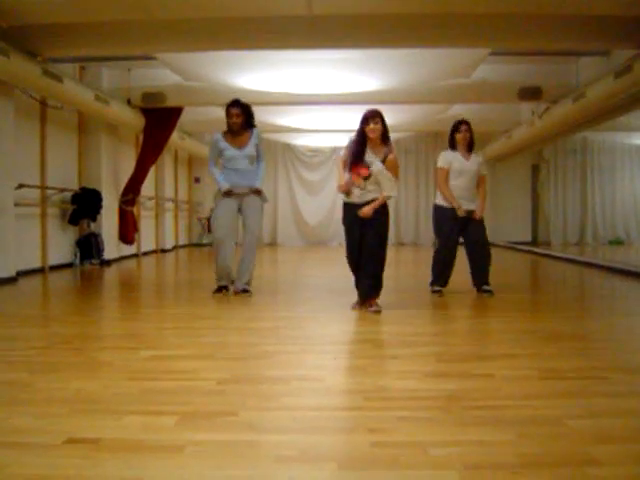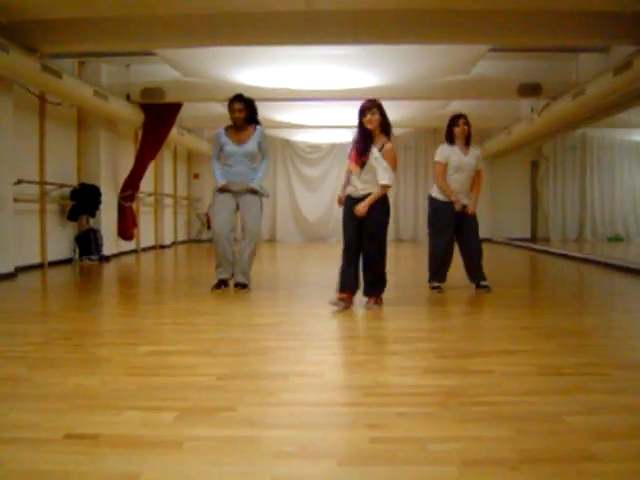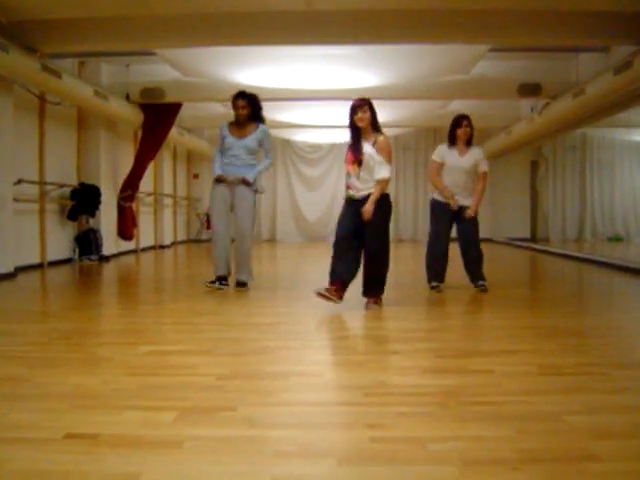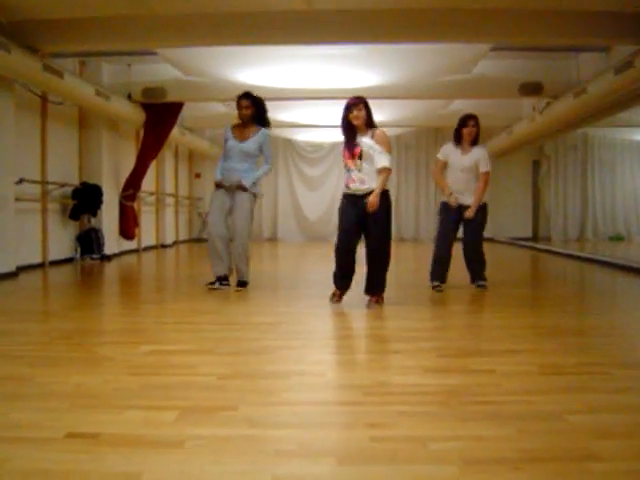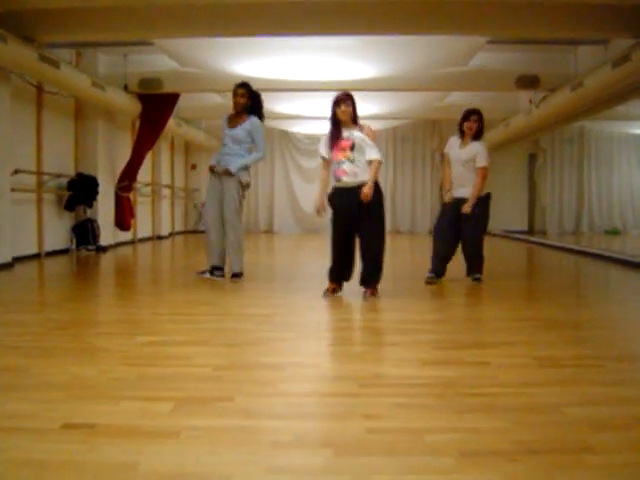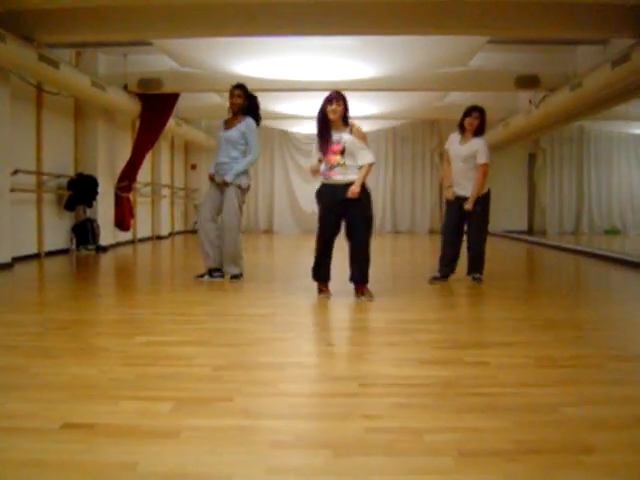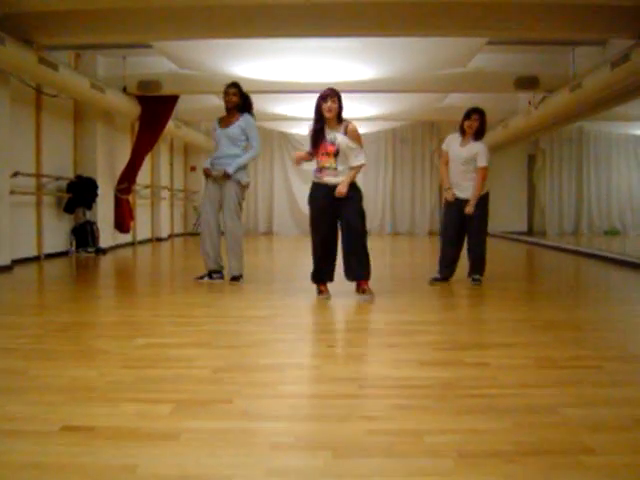
dt=0.2s
person 1, frame 1
left shoulder: (389, 157)
right shoulder: (354, 146)
left elbow: (389, 192)
right elbow: (343, 162)
left wrist: (371, 208)
right wrist: (342, 179)
left hip: (375, 209)
right hip: (351, 207)
left knee: (373, 252)
right knee: (355, 253)
left ankle: (371, 296)
right ankle: (363, 293)
person 1, frame 2
left shoulder: (387, 146)
right shoulder: (360, 139)
left elbow: (386, 182)
left wrist: (367, 203)
right wrist: (343, 188)
left hip: (374, 202)
right hip: (352, 200)
left knee: (372, 248)
right knee: (351, 246)
left ankle: (374, 294)
right ankle: (346, 291)
person 1, frame 3
left shoulder: (380, 141)
right shoulder: (355, 140)
left elbow: (384, 176)
left wrist: (372, 203)
left hip: (374, 202)
right hip: (352, 201)
left knee: (374, 249)
right knee: (343, 241)
left ankle: (374, 294)
right ankle: (336, 287)
person 1, frame 4
left shoulder: (377, 135)
right shoulder: (348, 139)
left elbow: (385, 167)
left wrist: (376, 193)
right wrist: (343, 196)
left hip: (374, 197)
right hip: (350, 199)
left knee: (377, 246)
right knee: (345, 243)
left ankle: (375, 292)
right ankle: (340, 287)
person 1, frame 5
left shoulder: (364, 131)
right shoulder: (330, 137)
left elbow: (376, 159)
right elbow: (325, 168)
left wrist: (370, 184)
right wrist: (320, 195)
left hip: (366, 190)
right hip: (342, 192)
left knee: (372, 238)
right knee: (342, 239)
left ankle: (370, 284)
right ankle: (335, 281)
person 1, frame 6
left shoulder: (354, 131)
right shoulder: (323, 132)
left elbow: (368, 160)
left wrist: (358, 184)
right wrist: (316, 167)
left hip: (354, 189)
right hip: (329, 190)
left knee: (360, 236)
right knee: (325, 236)
left ankle: (360, 284)
right ankle: (321, 282)
person 1, frame 7
left shoulder: (349, 129)
right shoulder: (316, 129)
left elbow: (359, 161)
left wrist: (346, 183)
right wrist: (300, 156)
left hip: (346, 189)
right hip: (321, 190)
left knee: (355, 233)
right knee: (323, 237)
left ankle: (361, 282)
right ankle: (321, 283)
person 2, frame 1
left shoulder: (255, 135)
right shoulder: (218, 139)
left elbow: (261, 161)
right elbow: (212, 164)
left wrist: (258, 183)
right wrist: (221, 184)
left hip: (251, 192)
right hip: (228, 192)
left knee: (253, 235)
right knee: (222, 234)
left ankle: (242, 283)
right ankle: (224, 281)
person 2, frame 2
left shoulder: (258, 132)
right shoulder: (221, 133)
left elbow: (264, 159)
right elbow: (215, 159)
left wrist: (256, 182)
right wrist: (220, 180)
left hip: (249, 189)
right hip: (226, 189)
left knee: (252, 231)
right knee: (220, 229)
left ankle: (241, 277)
right ankle: (223, 276)
person 2, frame 3
left shoulder: (261, 130)
right shoulder: (225, 128)
left elbow: (268, 158)
left wrist: (252, 175)
right wrist: (216, 171)
left hip: (245, 183)
right hip: (223, 181)
left knee: (244, 228)
right knee: (219, 227)
left ankle: (242, 277)
right ankle: (222, 275)
person 2, frame 4
left shoulder: (262, 133)
right shoulder: (229, 130)
left elbow: (267, 164)
left wrist: (248, 181)
right wrist: (217, 175)
left hip: (245, 188)
right hip: (224, 186)
left knee: (240, 230)
right knee: (214, 227)
left ankle: (242, 278)
right ankle: (222, 275)
person 2, frame 5
left shoulder: (254, 122)
right shoulder: (227, 119)
left elbow: (260, 153)
left wrist: (235, 166)
right wrist: (214, 161)
left hip: (237, 174)
right hip: (219, 172)
left knee: (232, 218)
right knee: (211, 215)
left ankle: (236, 269)
right ankle: (217, 266)
person 2, frame 6
left shoulder: (248, 123)
right shoulder: (224, 123)
left elbow: (253, 154)
left wrist: (231, 174)
right wrist: (212, 169)
left hip: (236, 179)
right hip: (218, 178)
left knee: (230, 223)
right knee: (205, 219)
left ankle: (235, 270)
right ankle: (215, 268)
person 2, frame 7
left shoulder: (246, 119)
right shoulder: (218, 122)
left elbow: (255, 149)
left wrist: (232, 168)
right wrist: (207, 165)
left hip: (234, 175)
right hip: (214, 175)
left knee: (232, 221)
right knee: (207, 219)
left ankle: (236, 271)
right ankle: (214, 269)
person 3, frame 1
left shoulder: (478, 159)
right shoulder: (446, 155)
left elbow: (481, 186)
right elbow: (441, 184)
left wrist: (480, 208)
right wrist: (457, 206)
left hip: (471, 210)
right hip: (447, 209)
left knee: (481, 247)
right knee: (447, 247)
left ankle: (482, 283)
right ankle: (437, 283)
person 3, frame 2
left shoulder: (475, 152)
right shoulder: (444, 149)
left elbow: (476, 180)
right elbow: (438, 178)
left wrist: (473, 203)
right wrist: (455, 199)
left hip: (465, 204)
right hip: (441, 202)
left knee: (471, 242)
right knee: (442, 242)
left ankle: (479, 279)
right ankle: (436, 279)
person 3, frame 3
left shoulder: (477, 153)
right shoulder: (443, 150)
left elbow: (482, 181)
right elbow: (432, 175)
left wrist: (473, 206)
right wrist: (449, 197)
left hip: (468, 205)
right hip: (442, 203)
left knee: (471, 242)
right knee: (438, 242)
left ankle: (478, 279)
right ankle: (435, 279)
person 3, frame 4
left shoulder: (481, 152)
right shoulder: (448, 148)
left elbow: (483, 182)
right elbow: (437, 173)
left wrist: (473, 208)
right wrist: (449, 194)
left hip: (474, 205)
right hip: (451, 204)
left knee: (472, 243)
right knee: (443, 240)
left ankle: (479, 278)
right ankle: (437, 279)
person 3, frame 5
left shoulder: (480, 147)
right shoulder: (453, 141)
left elbow: (481, 177)
right elbow: (447, 167)
left wrist: (470, 203)
right wrist: (447, 190)
left hip: (476, 199)
right hip: (454, 197)
left knee: (472, 237)
right knee: (442, 232)
left ankle: (475, 272)
right ankle: (436, 271)
person 3, frame 6
left shoulder: (480, 144)
right shoulder: (453, 138)
left elbow: (481, 174)
right elbow: (446, 164)
left wrist: (471, 200)
right wrist: (447, 187)
left hip: (477, 196)
right hip: (454, 195)
left knee: (476, 235)
right knee: (450, 233)
left ankle: (476, 271)
right ankle: (444, 270)
person 3, frame 7
left shoulder: (480, 147)
right shoulder: (451, 139)
left elbow: (481, 177)
right elbow: (443, 164)
left wrist: (472, 203)
right wrist: (447, 188)
left hip: (476, 198)
right hip: (453, 197)
left knee: (476, 237)
right knee: (449, 234)
left ankle: (476, 273)
right ankle: (444, 272)
